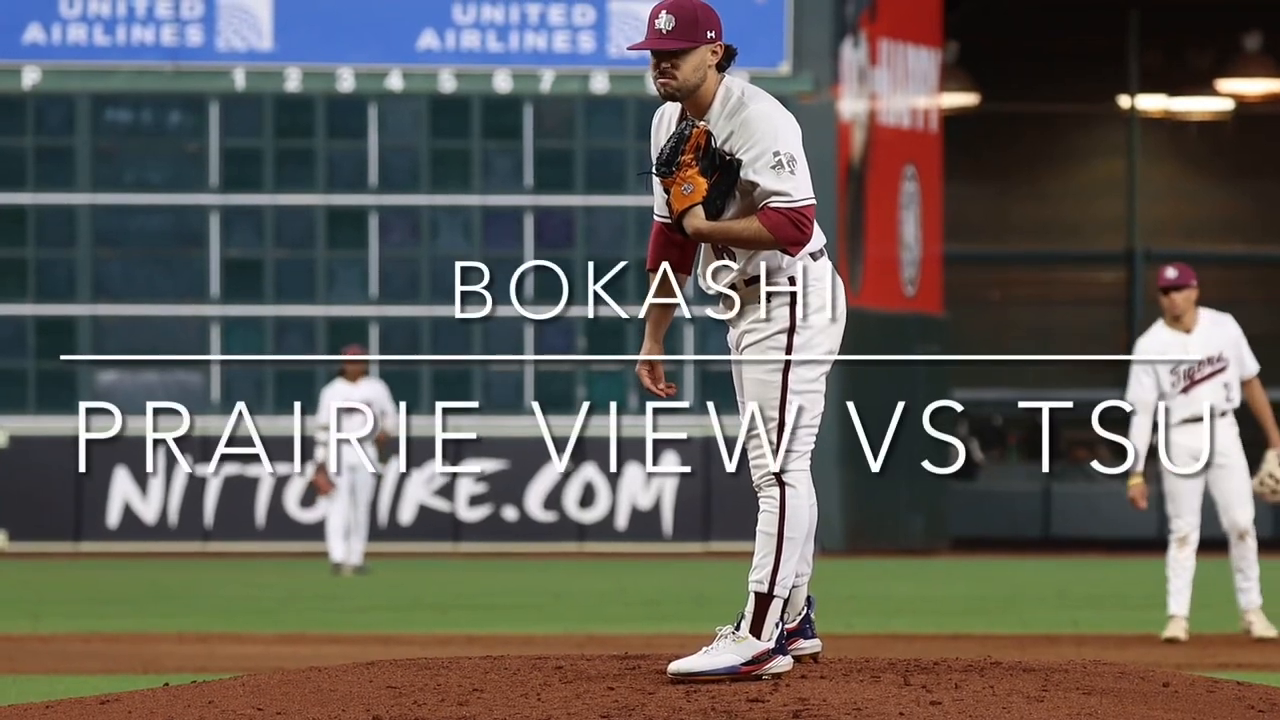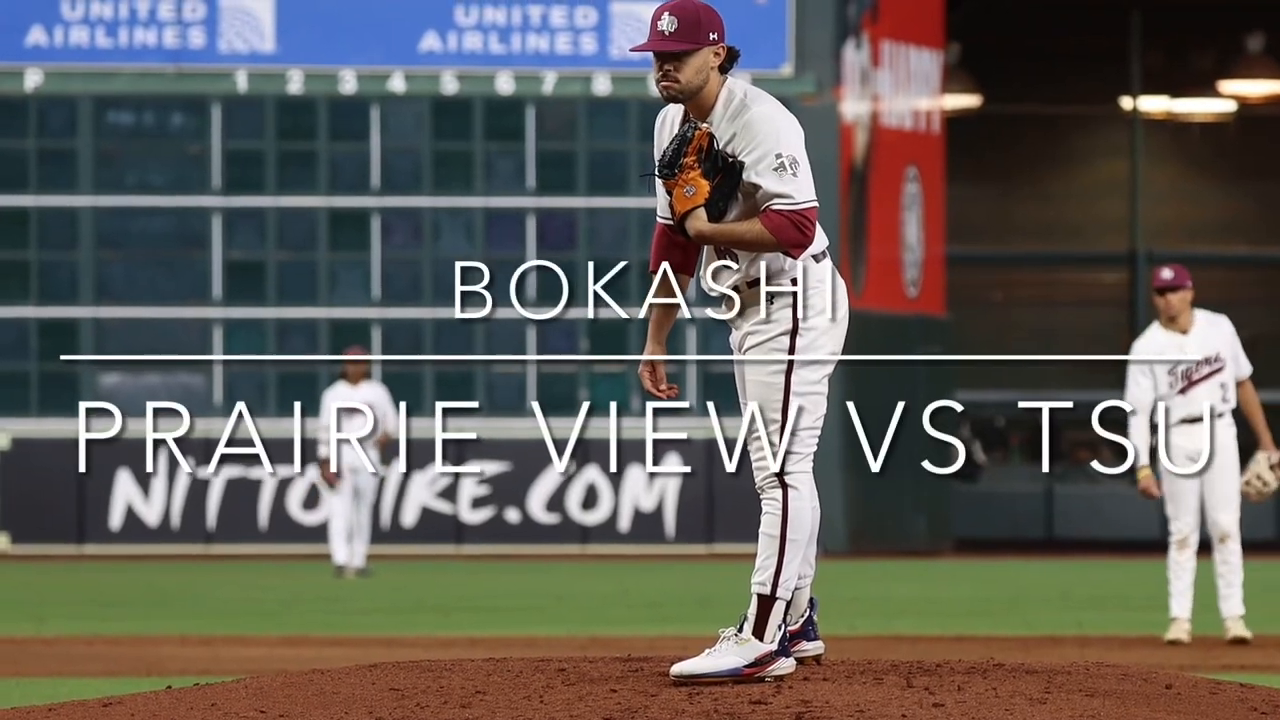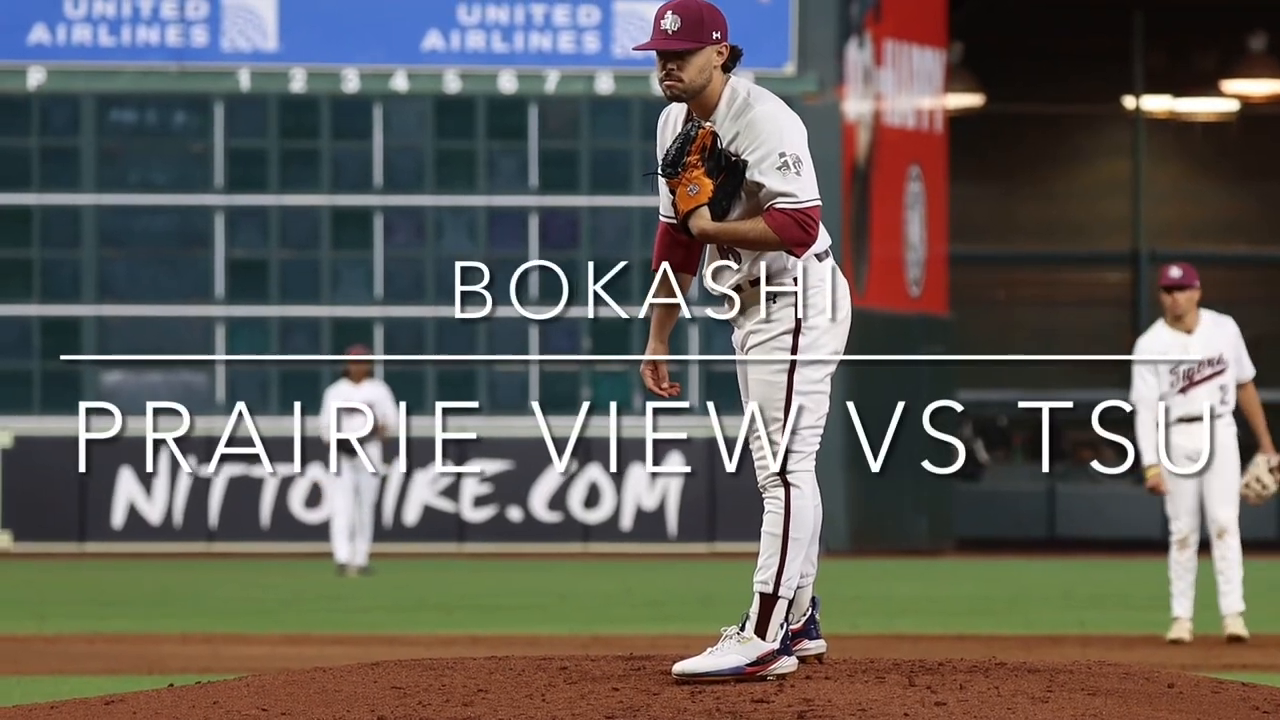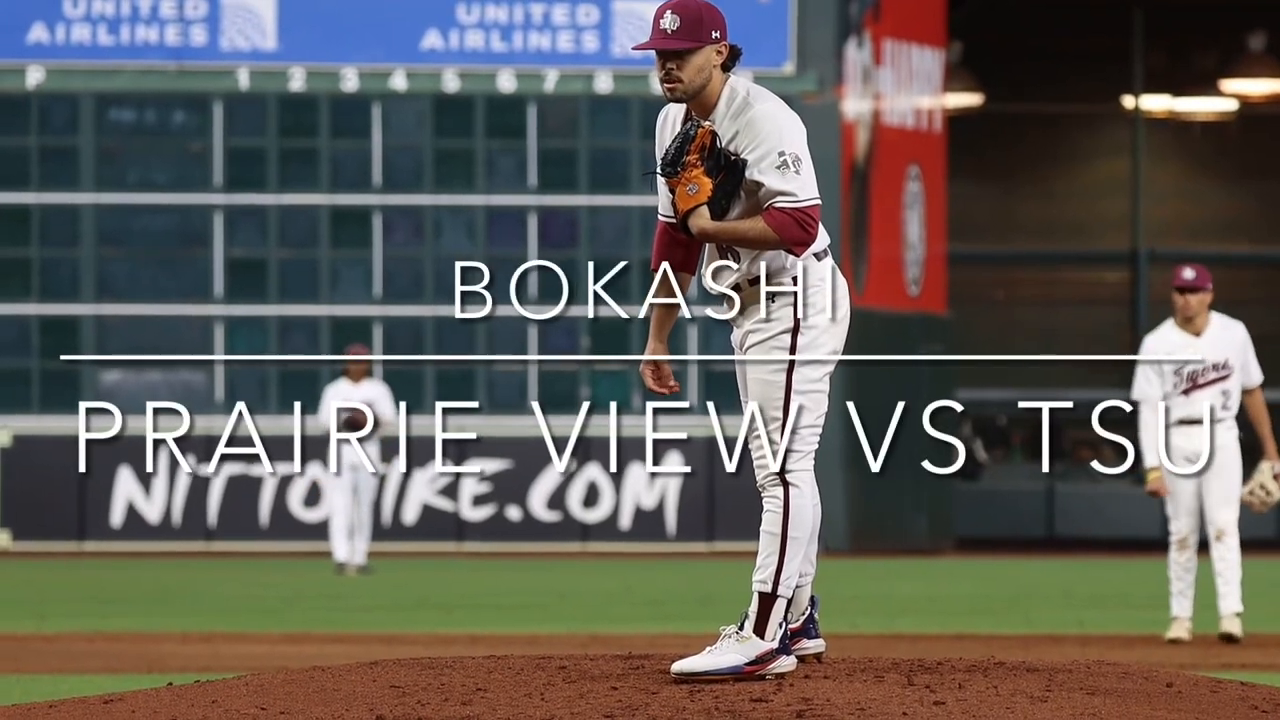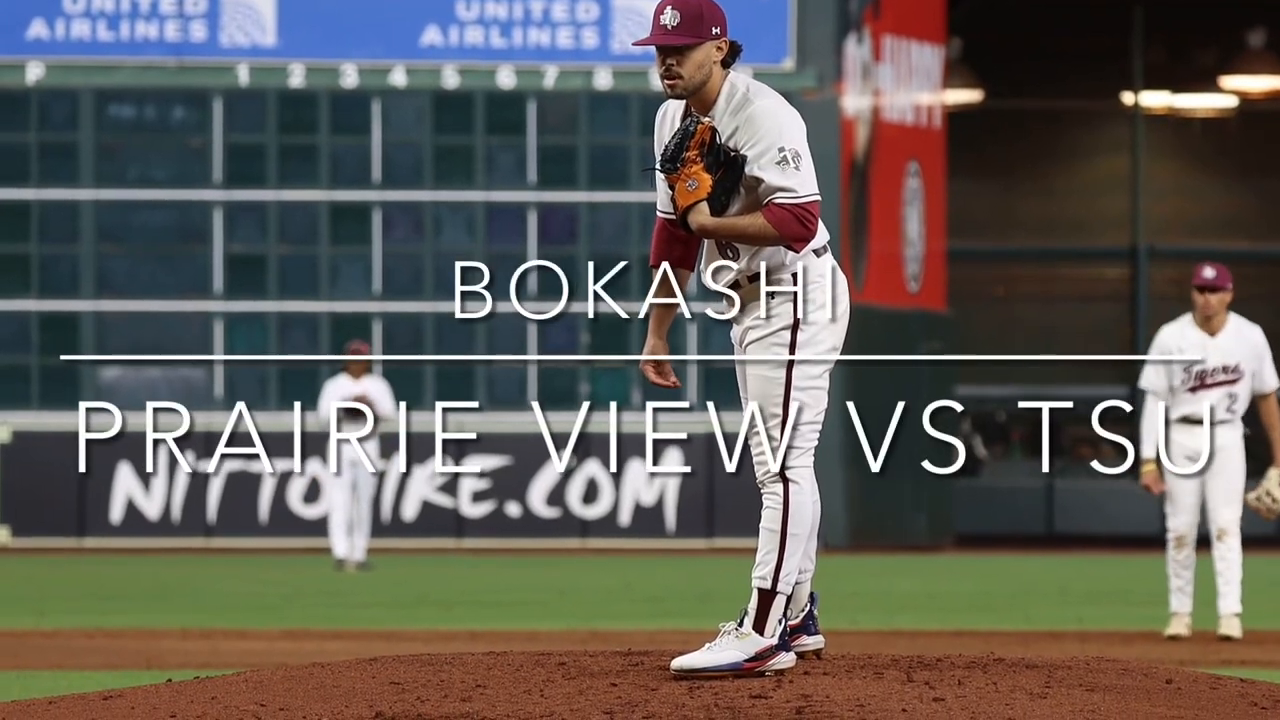
dt=0.2s
person 1, frame 1
left shoulder: (757, 119)
right shoulder: (667, 122)
left elbow: (793, 225)
right elbow: (669, 236)
left wrist: (703, 227)
right wrist: (653, 337)
left hip: (791, 301)
right hip: (744, 305)
left knee: (778, 467)
right knee: (775, 467)
left ankle: (760, 637)
right ankle: (792, 620)
person 1, frame 2
left shoulder: (759, 121)
right shoulder: (670, 124)
left elbow: (796, 228)
right elbow: (672, 239)
left wrist: (707, 230)
right wrist: (656, 340)
left hip: (794, 303)
right hip: (748, 307)
left knee: (782, 470)
right knee: (779, 470)
left ankle: (763, 639)
right ankle: (796, 622)
person 1, frame 3
left shoulder: (762, 120)
right shoulder: (673, 123)
left elbow: (799, 226)
right elbow: (674, 237)
left wrist: (709, 228)
right wrist: (658, 339)
left hip: (797, 302)
right hip: (751, 307)
left knee: (784, 468)
right knee: (781, 469)
left ankle: (766, 638)
right ankle: (798, 620)
person 1, frame 4
left shoulder: (763, 119)
right shoulder: (672, 123)
left elbow: (799, 226)
right elbow: (673, 237)
left wrist: (708, 227)
right wrist: (657, 338)
left hip: (796, 301)
right hip: (749, 306)
left knee: (782, 468)
right knee: (781, 468)
left ankle: (764, 638)
right ankle: (797, 620)
person 1, frame 5
left shoulder: (762, 114)
right shoulder: (671, 118)
left elbow: (798, 220)
right elbow: (672, 232)
left wrist: (708, 223)
right wrist: (657, 333)
left hip: (795, 297)
right hip: (748, 301)
left knee: (782, 464)
right knee: (779, 464)
left ankle: (763, 633)
right ankle: (796, 616)
person 2, frame 1
left shoulder: (1225, 326)
right shoulder: (1150, 344)
right elbow: (1141, 411)
right wrist: (1136, 473)
left hip: (1223, 433)
right hip: (1180, 440)
left knee: (1240, 522)
right knee: (1182, 530)
right ankle: (1177, 617)
person 2, frame 2
left shoulder: (1220, 327)
right shoulder: (1146, 347)
left elbow: (1243, 384)
right elbow: (1138, 412)
right wrist: (1143, 467)
left hip: (1220, 433)
right hip: (1177, 441)
left knee: (1225, 527)
right knee: (1182, 531)
left ankle: (1233, 616)
right ankle: (1180, 619)
person 2, frame 3
left shoulder: (1225, 328)
right shoulder: (1149, 344)
left elbow: (1245, 386)
right elbow: (1145, 410)
left wrist: (1265, 442)
right wrist: (1151, 466)
left hip: (1220, 434)
right hip: (1176, 439)
left knee: (1224, 523)
right knee: (1182, 532)
left ankle: (1233, 614)
right ankle: (1182, 619)
person 2, frame 4
left shoulder: (1234, 332)
right shoulder: (1156, 343)
right elbow: (1148, 410)
right wrist: (1152, 469)
left hip: (1222, 437)
right hip: (1177, 441)
left knee: (1223, 525)
right knee: (1182, 532)
left ankle: (1230, 614)
right ankle: (1181, 618)
person 2, frame 5
right shoulder: (1169, 337)
right elbow: (1154, 401)
right wrist: (1148, 461)
left hip: (1226, 438)
right hip: (1181, 439)
left knee: (1225, 525)
right knee: (1180, 530)
left ankle: (1230, 614)
right ankle: (1180, 613)
person 3, frame 1
left shoulder: (864, 44)
right shoulder: (847, 46)
left elbow: (867, 87)
right elbow: (845, 89)
left hip: (860, 120)
right hip: (850, 120)
left knee: (858, 193)
right knee: (849, 198)
left ankle: (857, 274)
right ankle: (851, 273)
person 3, frame 2
left shoulder: (865, 46)
right shoulder: (849, 48)
left elbow: (869, 89)
right elbow: (848, 91)
left hip: (862, 122)
right hip: (852, 122)
left knee: (861, 197)
right knee: (852, 196)
left ankle: (860, 277)
right ankle: (854, 275)
person 3, frame 3
left shoulder: (869, 44)
right shoulder: (852, 47)
left elbow: (872, 87)
right elbow: (850, 90)
left hip: (865, 120)
right hip: (854, 121)
left knee: (863, 194)
right knee: (854, 194)
left ankle: (862, 276)
right ankle: (856, 274)
person 3, frame 4
left shoulder: (868, 43)
right shoulder: (852, 46)
left elbow: (870, 86)
right elbow: (850, 88)
left hip: (864, 119)
right hip: (854, 119)
left knee: (862, 191)
right knee: (854, 188)
left ankle: (861, 273)
right ankle: (855, 274)
person 3, frame 5
left shoulder: (867, 40)
right shoulder: (850, 42)
left elbow: (871, 82)
right elbow: (849, 84)
left hip: (864, 116)
right hip: (853, 117)
left knee: (862, 186)
right knee: (853, 189)
left ankle: (860, 271)
right ankle: (855, 269)
person 4, frame 1
left shoulder: (377, 387)
right shoulder: (331, 391)
left elbow: (390, 415)
right elbow: (322, 427)
left wrist: (385, 432)
right wrist: (320, 464)
left hip: (366, 452)
right hip: (338, 451)
left knee: (362, 507)
right knee: (338, 505)
left ankle: (356, 559)
right ankle: (338, 559)
person 4, frame 2
left shoulder: (378, 390)
right shoulder: (332, 393)
left elbow: (391, 419)
right elbow: (325, 429)
left wrist: (386, 436)
right wrist: (324, 460)
left hip: (368, 454)
right hip: (340, 454)
left knee: (364, 509)
right knee: (340, 508)
left ankle: (359, 562)
right ankle: (341, 562)
person 4, frame 3
left shoulder: (380, 389)
right shoulder: (334, 391)
left elbow: (392, 418)
right elbow: (325, 424)
left wrist: (382, 427)
right wrist: (333, 440)
left hip: (370, 452)
right hip: (342, 453)
left knee: (366, 507)
right knee: (342, 506)
left ankle: (361, 560)
right ankle: (343, 560)
person 4, frame 4
left shoulder: (379, 388)
right shoulder: (333, 389)
left elbow: (391, 418)
right elbow: (324, 420)
left wrist: (370, 417)
right wrist: (343, 422)
left hip: (369, 451)
right hip: (341, 450)
left knee: (365, 506)
right knee: (341, 505)
left ankle: (360, 559)
right ankle: (342, 559)
person 4, frame 5
left shoulder: (379, 384)
right shoulder: (333, 384)
left elbow: (390, 413)
right elbow: (323, 414)
left wrist: (370, 405)
right wrist: (346, 409)
left hip: (368, 447)
right hip: (341, 447)
left knee: (364, 503)
right knee: (340, 502)
left ankle: (359, 556)
right ankle: (341, 555)
